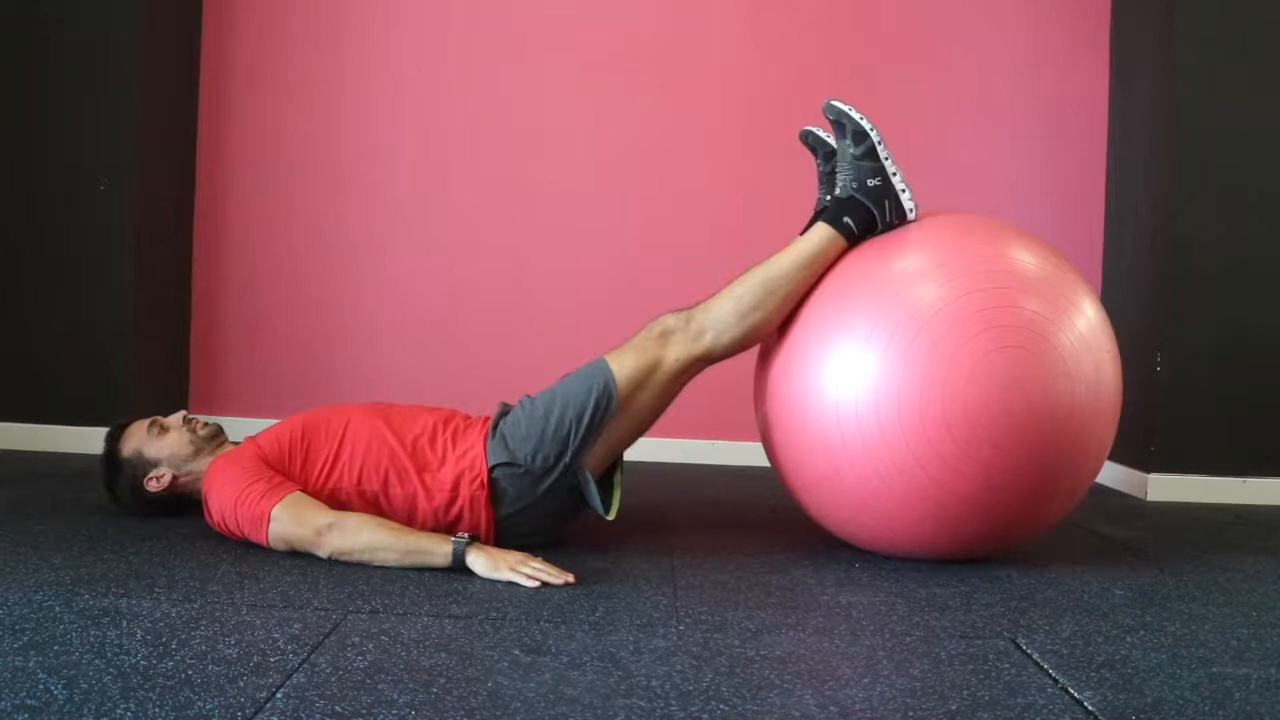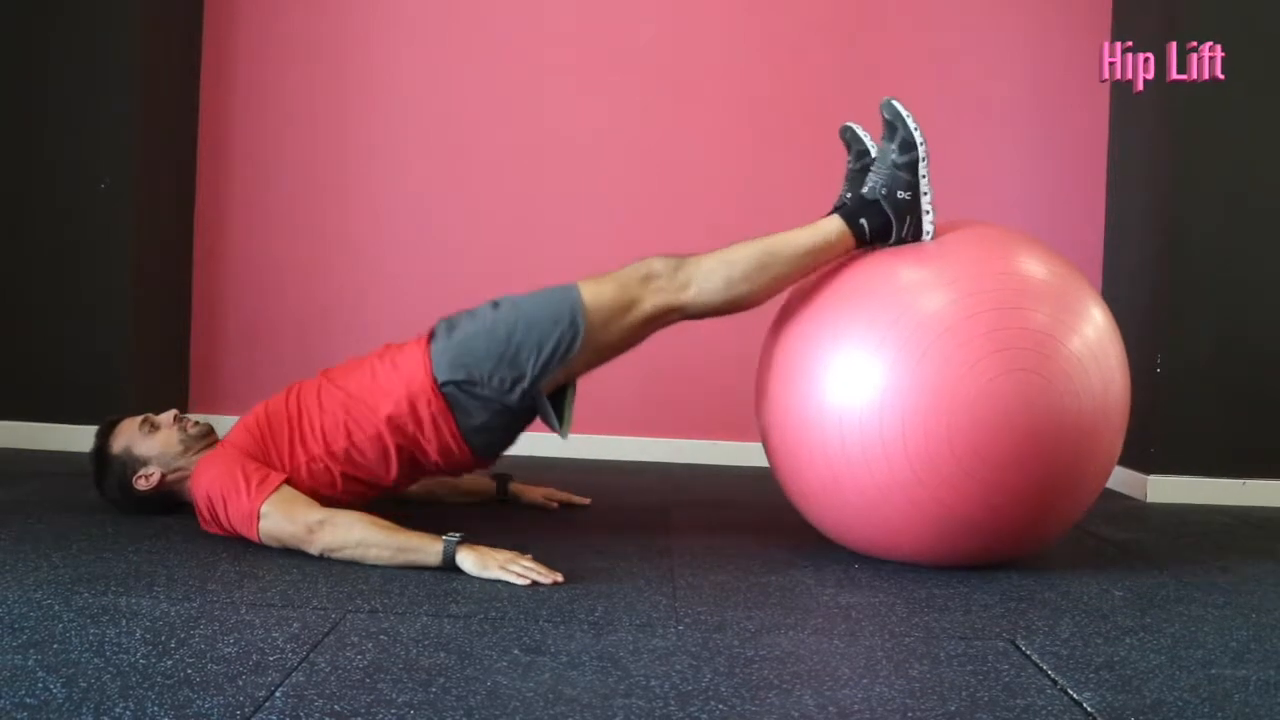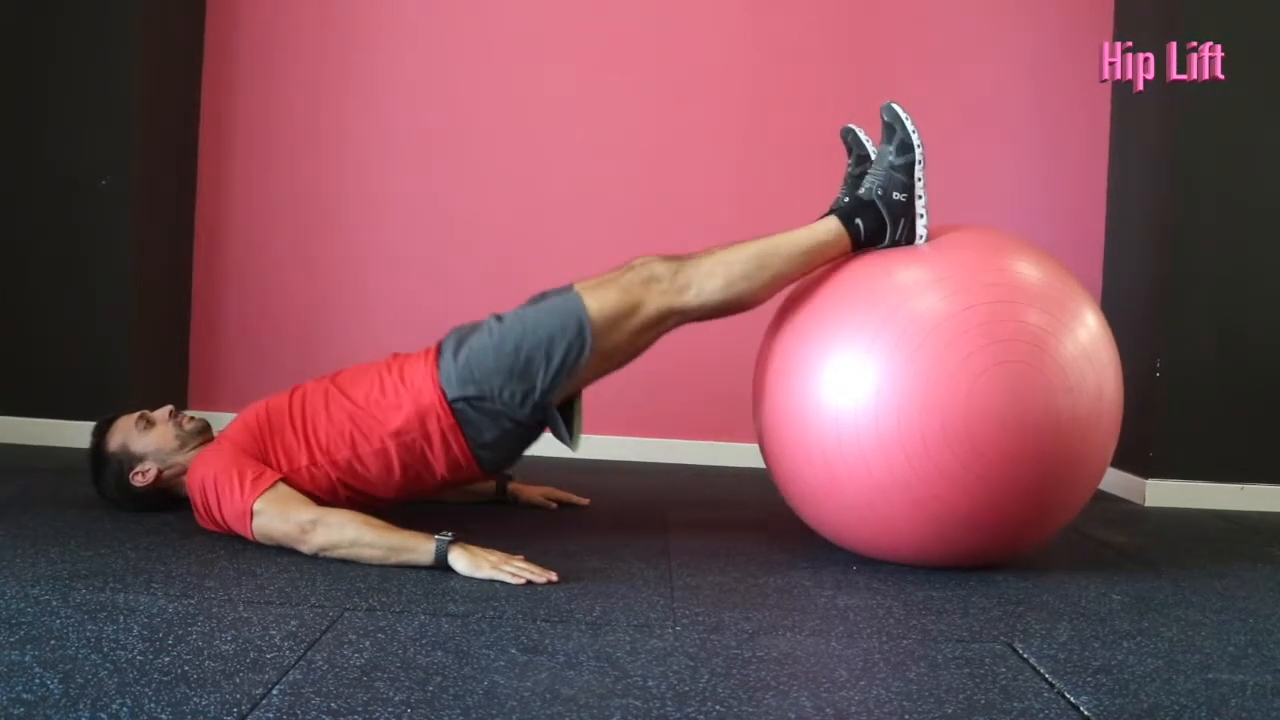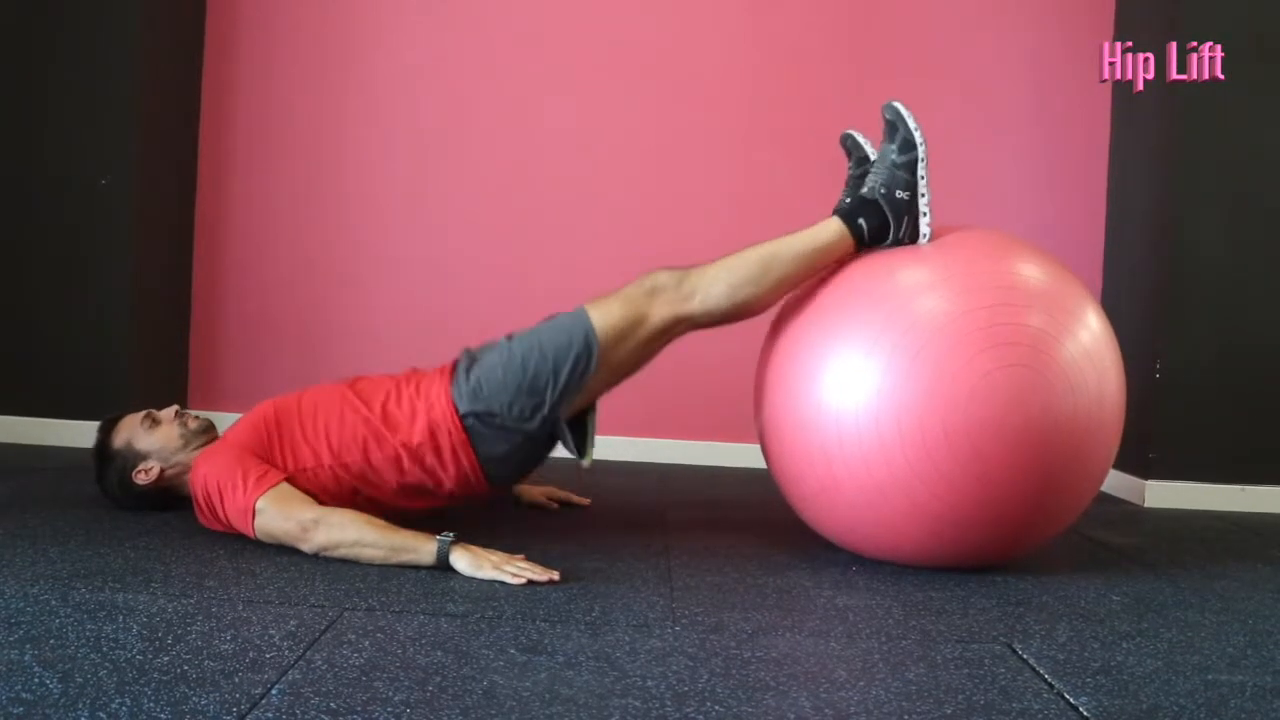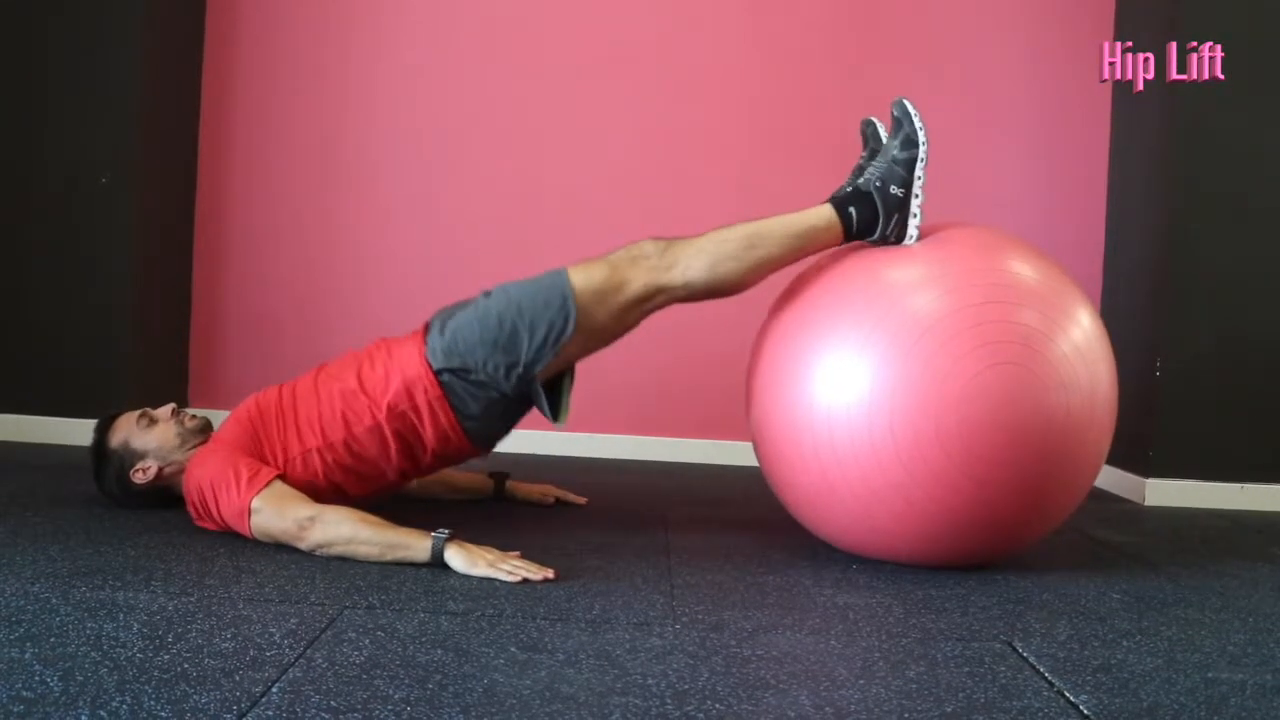
dt=1s
person 1, frame 1
left shoulder: (260, 464)
right shoulder: (232, 489)
right elbow: (329, 535)
left wrist: (571, 474)
right wrist: (469, 551)
left hip: (494, 460)
right hip: (499, 481)
left knee: (674, 336)
right knee: (678, 339)
left ankle: (834, 220)
right ankle: (854, 215)
person 1, frame 2
left shoulder: (238, 464)
right shoulder: (219, 486)
right elbow: (317, 531)
right wrist: (456, 551)
left hip: (454, 391)
right hip: (452, 385)
left knee: (653, 284)
right knee: (659, 285)
left ankle: (857, 218)
right ankle: (870, 220)
person 1, frame 3
left shoulder: (235, 457)
right shoulder: (216, 479)
right elbow: (309, 530)
left wrist: (501, 483)
right wrist: (447, 551)
left hip: (454, 409)
right hip: (457, 402)
left knee: (654, 282)
right knee: (662, 285)
left ankle: (849, 222)
right ankle: (867, 222)
person 1, frame 4
left shoulder: (238, 461)
right shoulder: (219, 480)
right elbow: (313, 529)
left wrist: (504, 484)
right wrist: (451, 550)
left hip: (461, 431)
right hip: (465, 416)
left knee: (662, 295)
right knee: (667, 297)
left ankle: (854, 222)
right ankle: (869, 222)
person 1, frame 5
left shoulder: (230, 457)
right shoulder: (212, 479)
right elbow: (307, 527)
right wrist: (444, 548)
left hip: (439, 385)
right hip: (444, 383)
left knee: (643, 264)
right knee: (650, 267)
left ankle: (852, 213)
right ankle: (861, 212)
